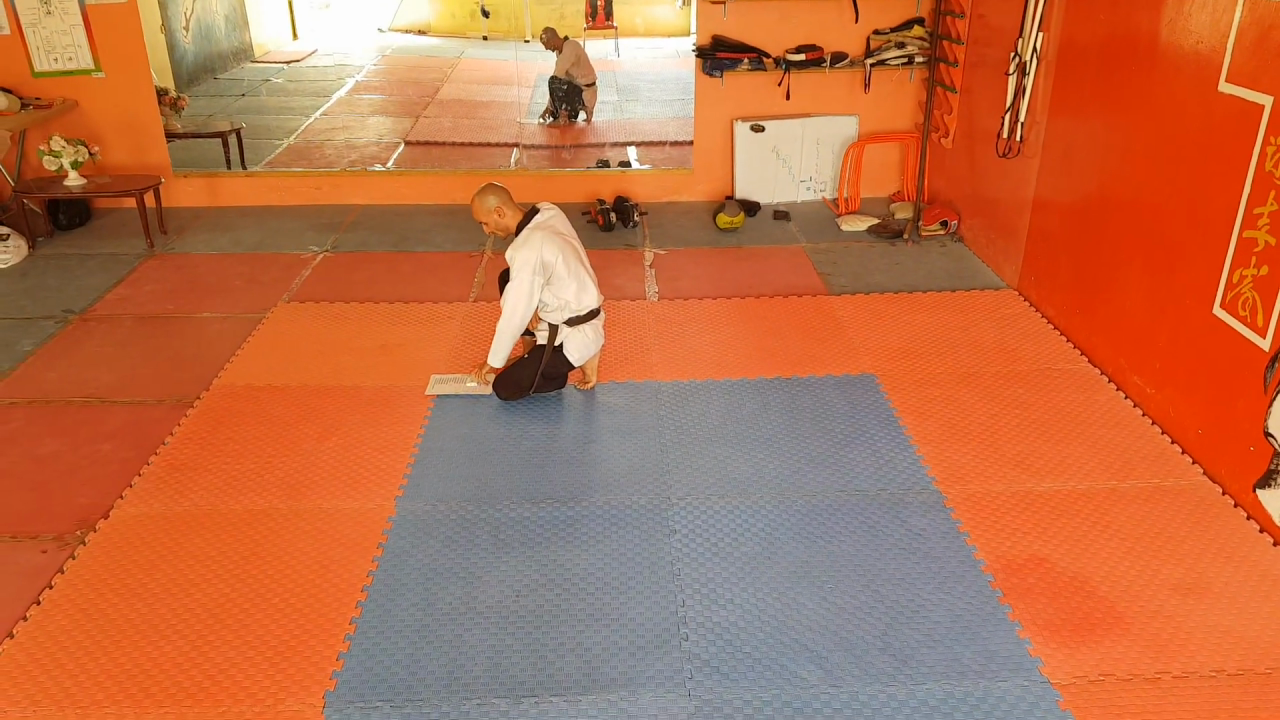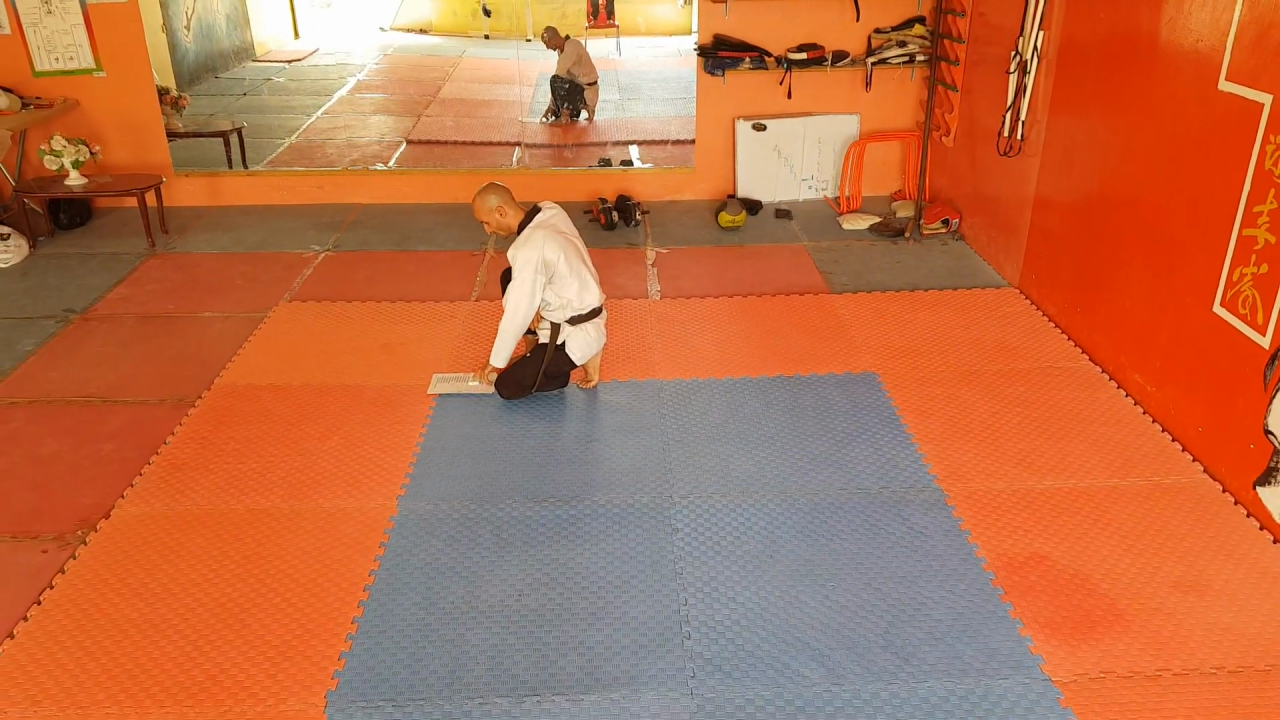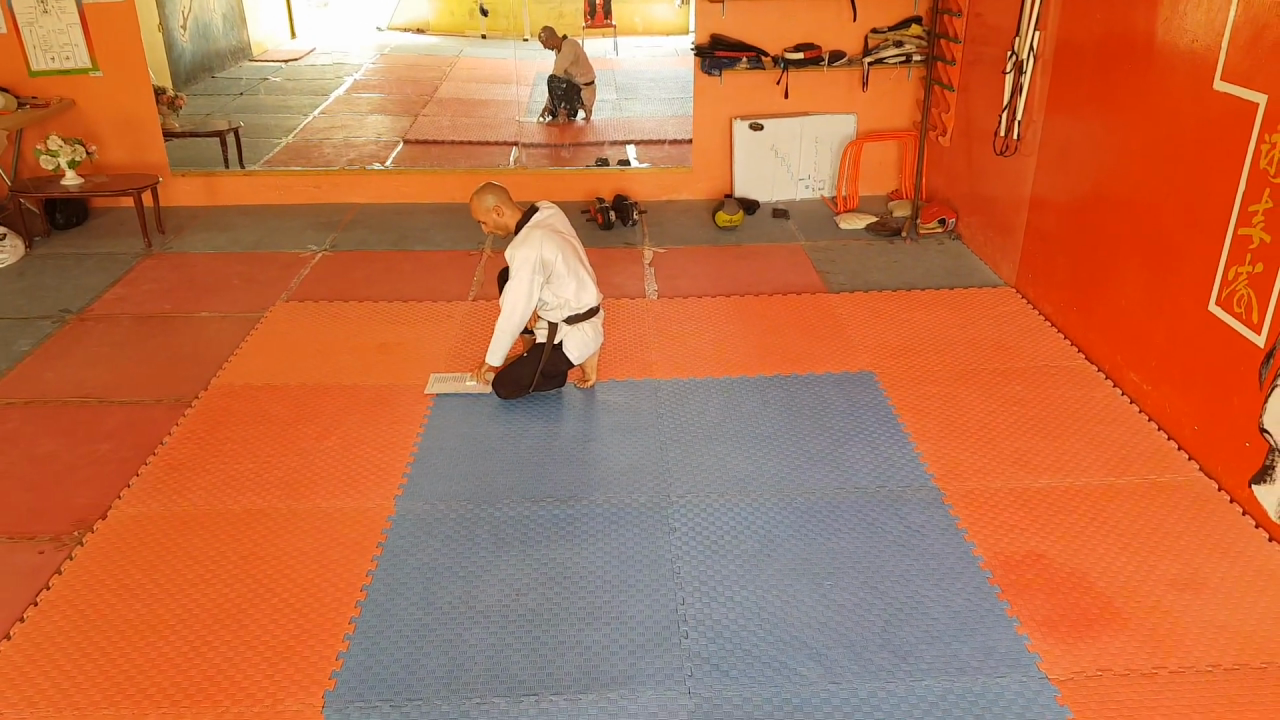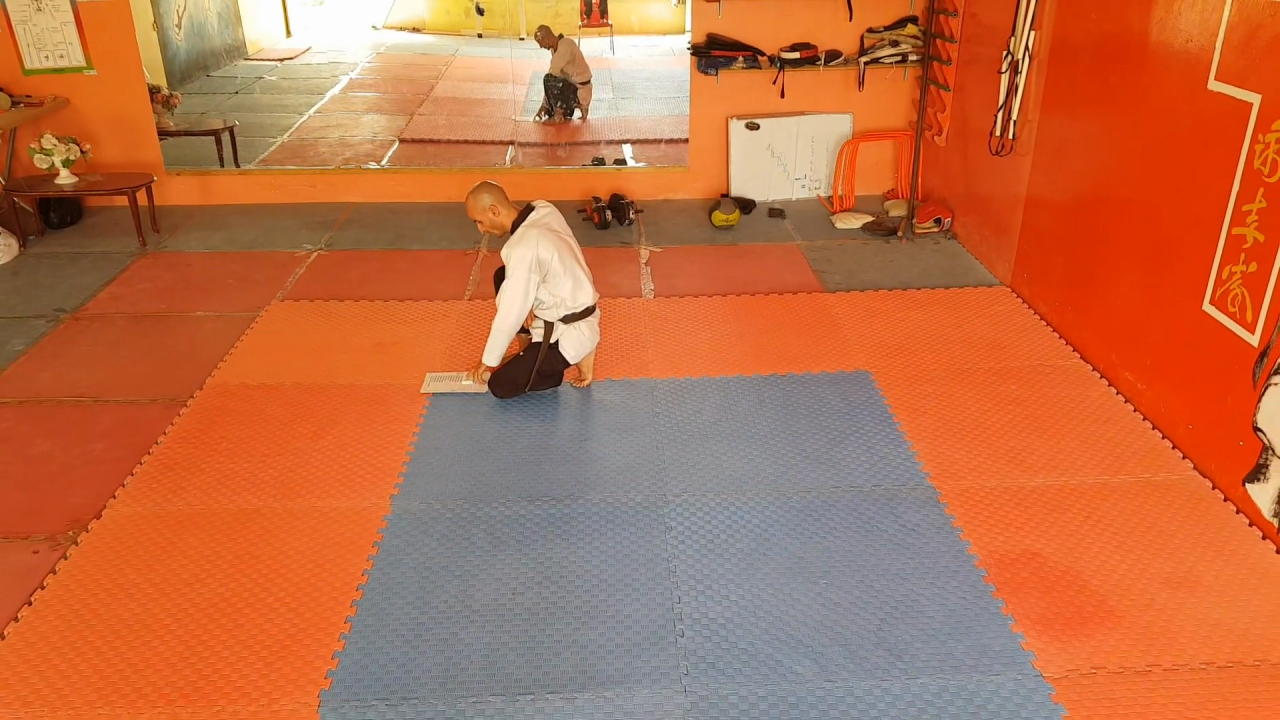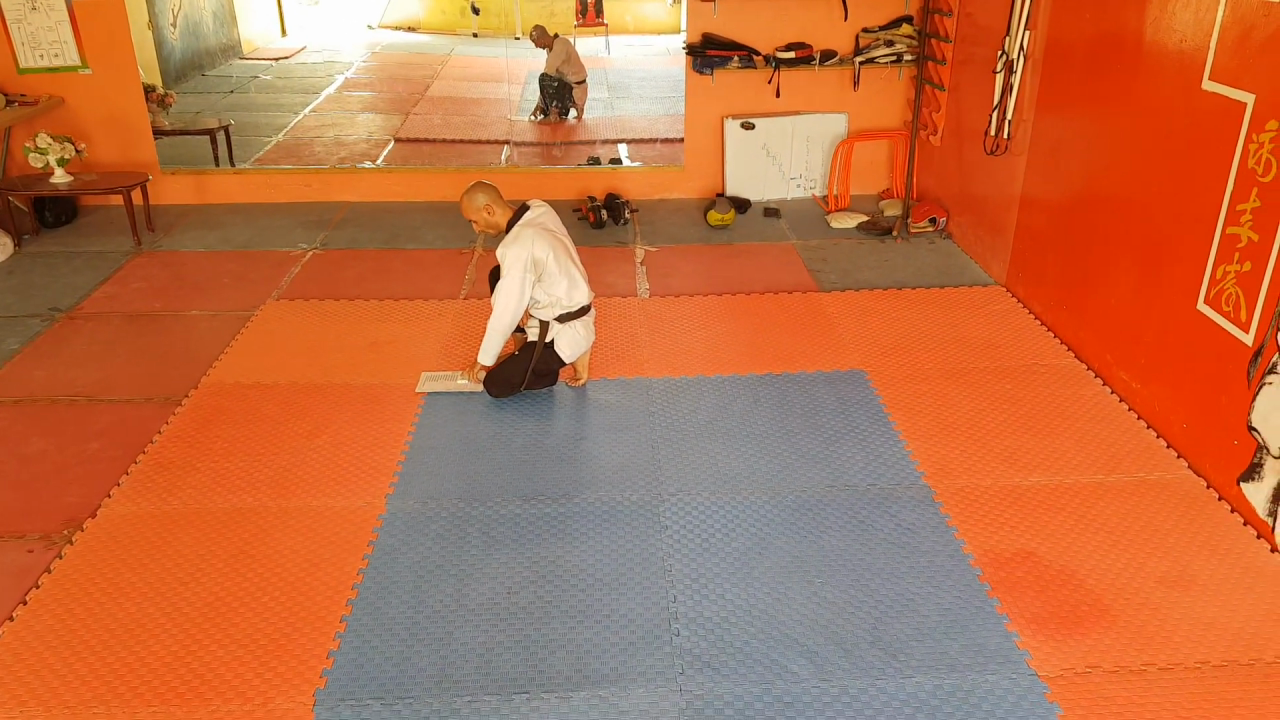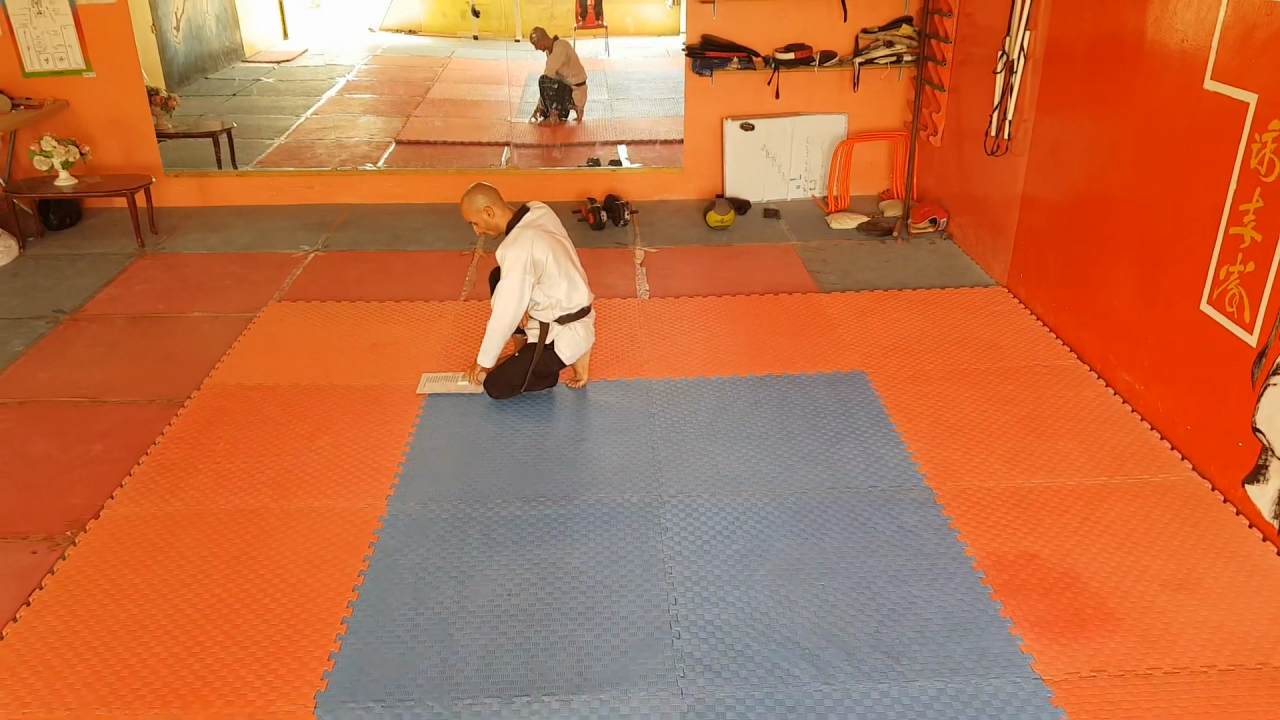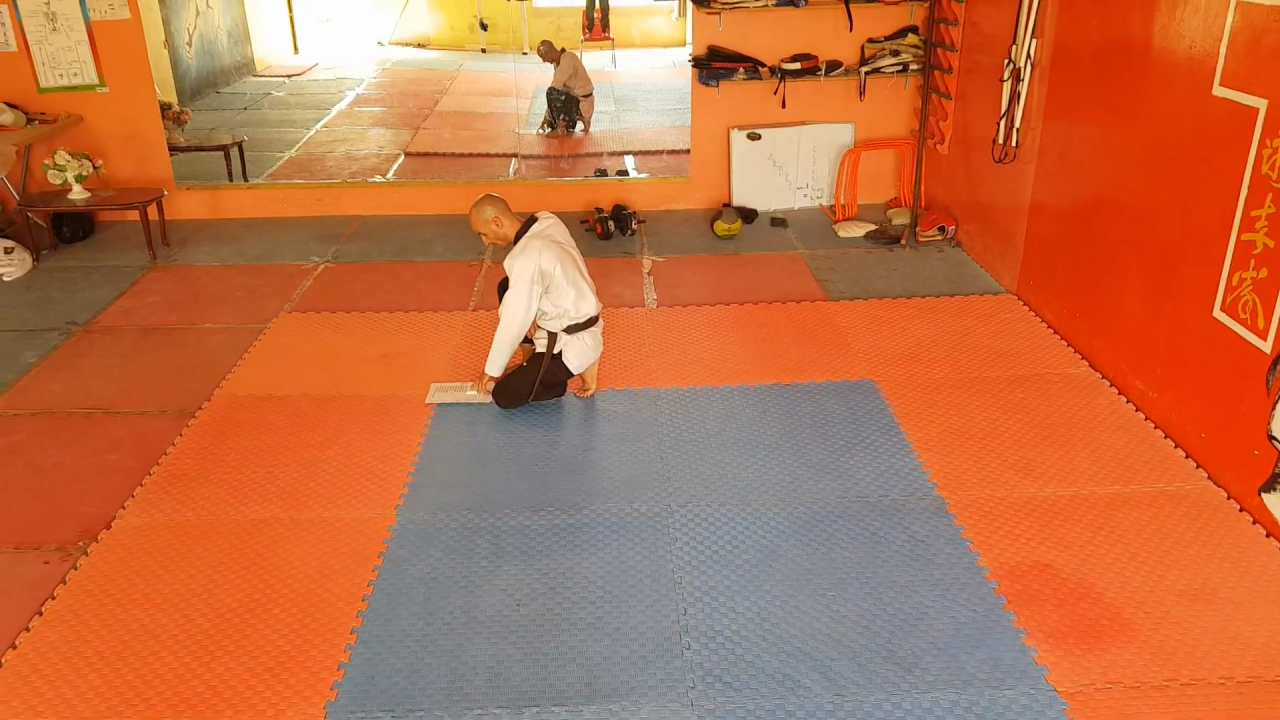
dt=0.2s
person 1, frame 1
left shoulder: (528, 250)
right shoulder: (549, 212)
left elbow: (514, 316)
left wrist: (493, 362)
right wrist: (531, 304)
left hip: (575, 336)
right hip: (578, 309)
left knee: (505, 388)
right knee: (509, 280)
left ankle: (579, 357)
right ankle: (532, 353)
person 1, frame 2
left shoulder: (529, 249)
right shoulder: (550, 211)
left elbow: (516, 316)
left wrist: (496, 362)
right wrist: (533, 303)
left hip: (577, 335)
right hip: (581, 306)
left knee: (506, 387)
right knee: (510, 279)
left ankle: (582, 356)
right ankle: (534, 352)
person 1, frame 3
left shoulder: (527, 249)
right shoulder: (547, 210)
left elbow: (513, 315)
left wrist: (491, 360)
right wrist: (530, 303)
left hip: (574, 334)
right hip: (578, 305)
left knee: (504, 387)
right knee: (507, 278)
left ankle: (580, 356)
right ankle: (532, 351)
person 1, frame 4
left shoulder: (523, 248)
right shoulder: (544, 209)
left elbow: (509, 315)
left wrist: (488, 361)
right wrist: (526, 302)
left hip: (570, 334)
right hip: (575, 306)
left knee: (500, 386)
right knee: (504, 278)
left ankle: (576, 355)
right ankle: (527, 350)
person 1, frame 5
left shoulder: (518, 247)
right shoulder: (539, 209)
left elbow: (505, 314)
left wrist: (483, 360)
right wrist: (521, 300)
left hip: (565, 332)
right hip: (569, 304)
left knee: (495, 385)
right knee: (499, 277)
left ankle: (571, 354)
right ankle: (523, 350)
person 1, frame 6
left shoulder: (518, 249)
right shoulder: (539, 211)
left elbow: (504, 316)
left wrist: (483, 362)
right wrist: (520, 302)
left hip: (565, 333)
right hip: (569, 306)
left knee: (496, 387)
right knee: (499, 279)
left ankle: (571, 356)
right ankle: (523, 351)
person 1, frame 7
left shoulder: (525, 259)
right shoulder: (547, 221)
left elbow: (511, 325)
left wrist: (490, 371)
right wrist: (529, 313)
left hip: (574, 343)
right hip: (578, 314)
left knee: (504, 396)
right knee: (507, 289)
left ankle: (579, 365)
right ankle: (532, 362)
